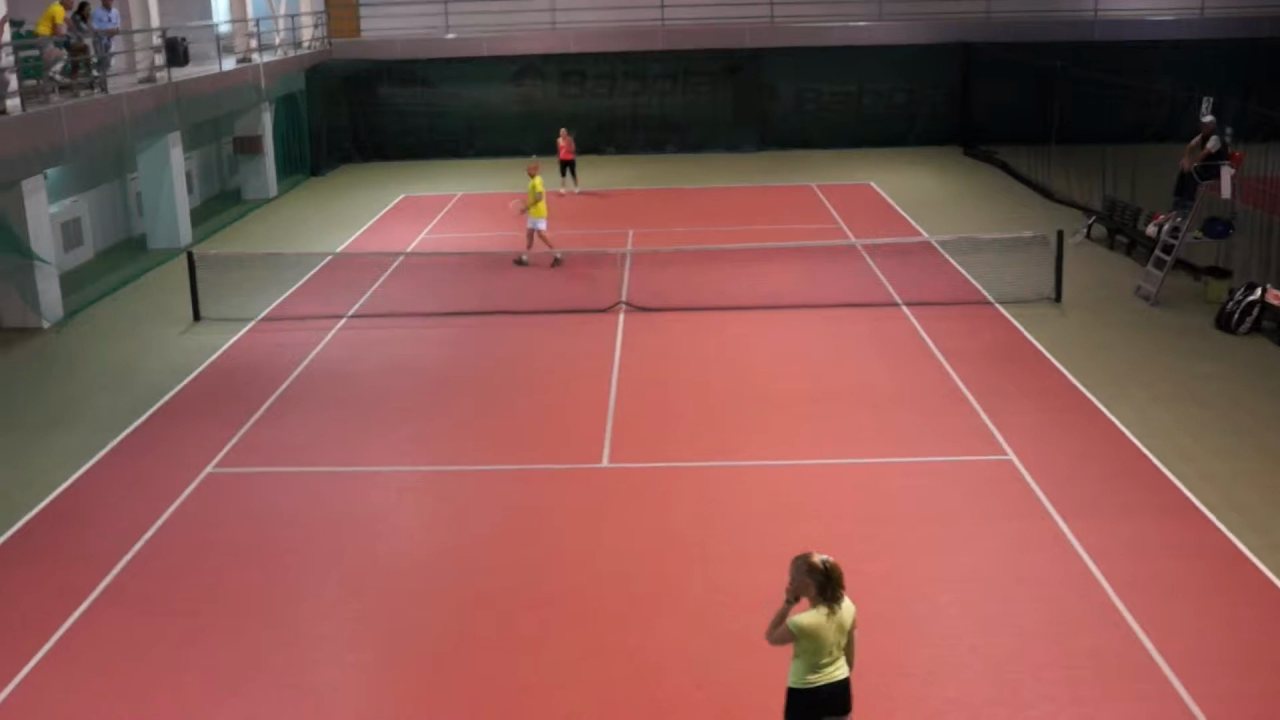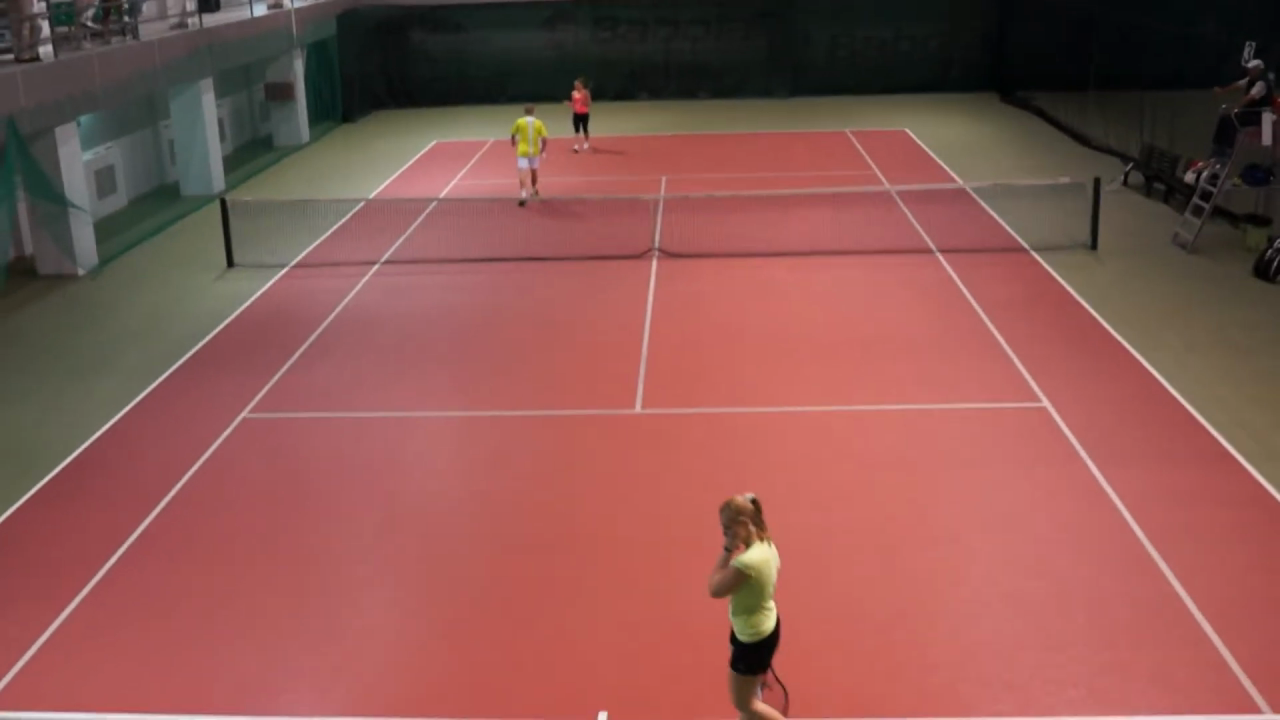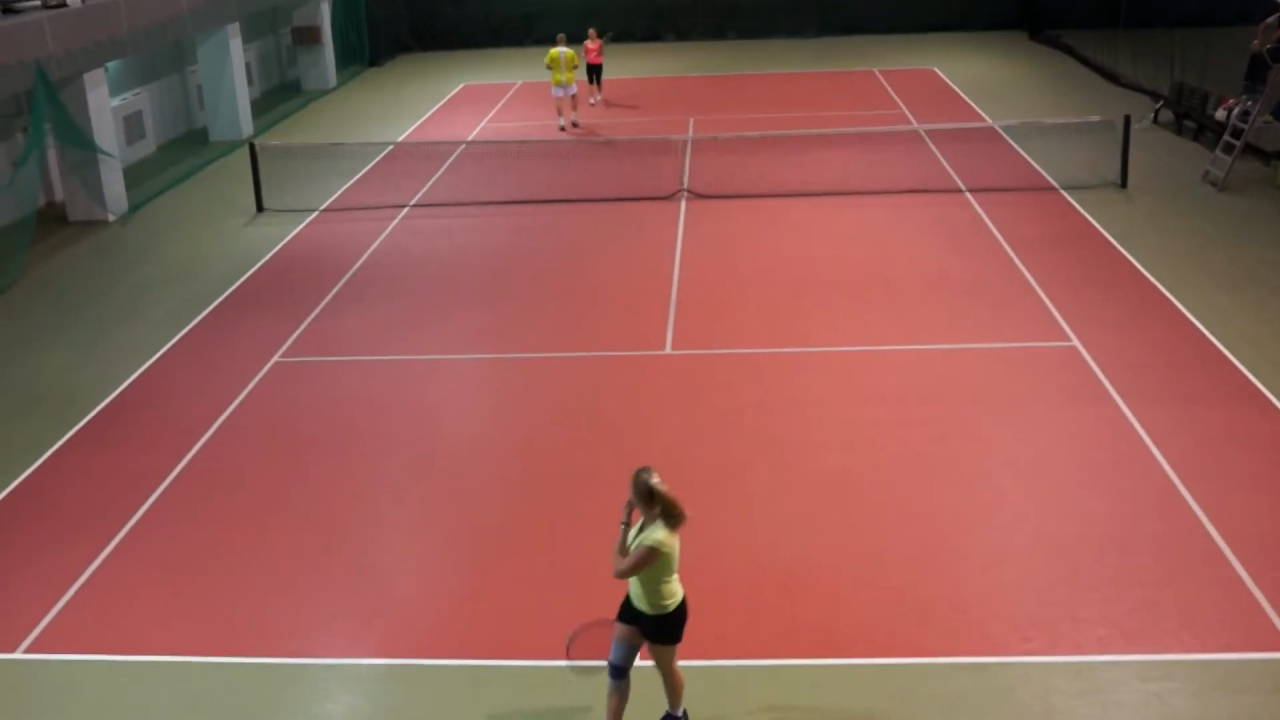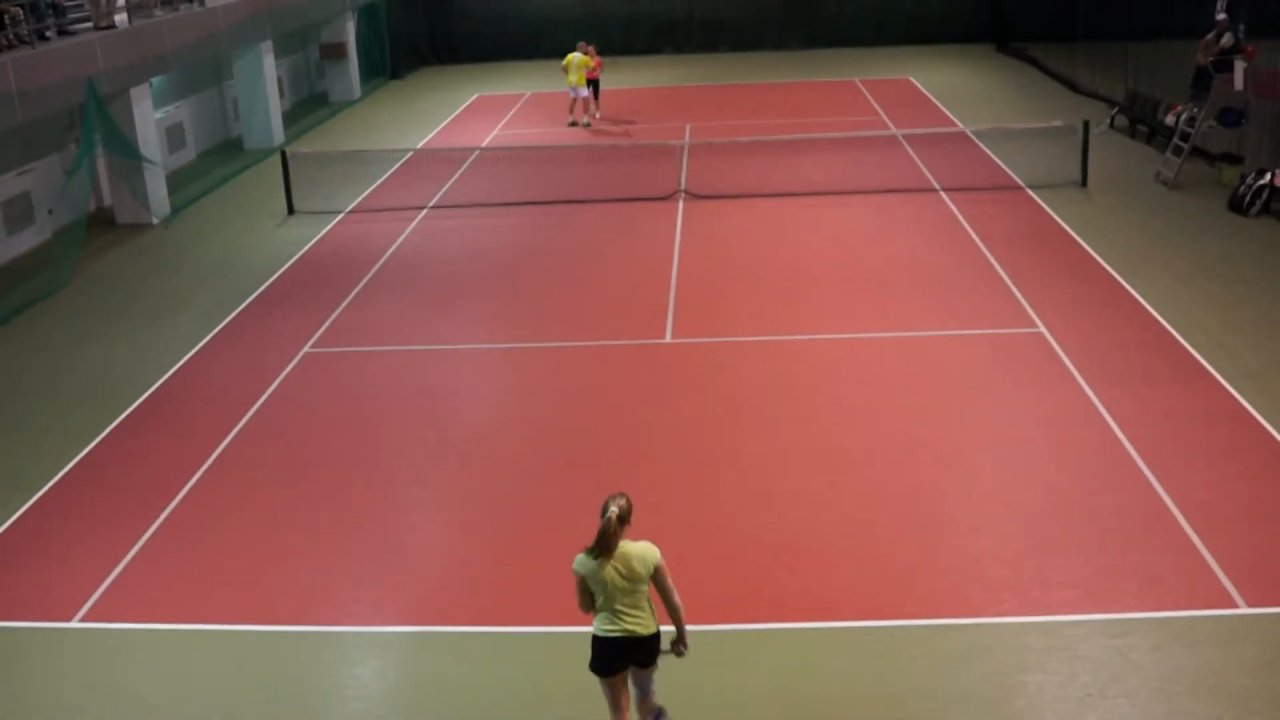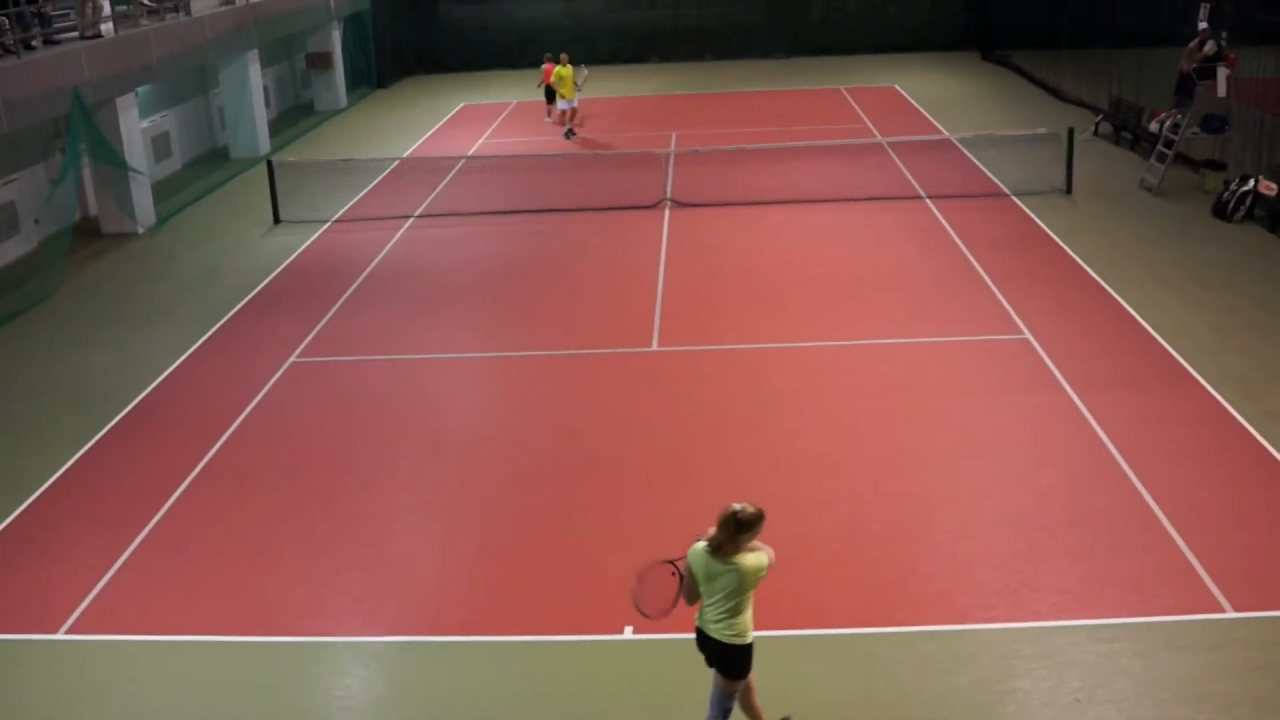
dt=1s
person 1, frame 1
left shoulder: (802, 623)
right shoulder: (846, 605)
left elbow: (771, 637)
right elbow: (850, 651)
left wrist: (788, 603)
left hip: (806, 694)
right hip: (839, 687)
person 1, frame 2
left shoulder: (747, 561)
right shoulder: (766, 546)
left elbow: (715, 590)
left wrist: (727, 551)
left hip: (754, 639)
right hip: (759, 630)
right knee: (749, 690)
person 1, frame 3
left shoulder: (658, 537)
right shoulder: (647, 519)
left elbow: (620, 570)
left wrist: (625, 524)
left hip: (663, 612)
right hip: (636, 602)
left knee: (665, 667)
right knee: (616, 668)
person 1, frame 4
left shoulder: (584, 562)
right shoulder: (648, 552)
left elbow: (586, 608)
right elbow: (673, 603)
right wrist: (681, 636)
left hip: (608, 641)
right hip: (647, 636)
right knee: (645, 687)
person 1, frame 5
left shoulder: (697, 552)
right shoulder: (755, 564)
left elbow: (689, 598)
right elbow: (769, 554)
left hip: (704, 633)
right hip: (733, 644)
left knee: (745, 683)
